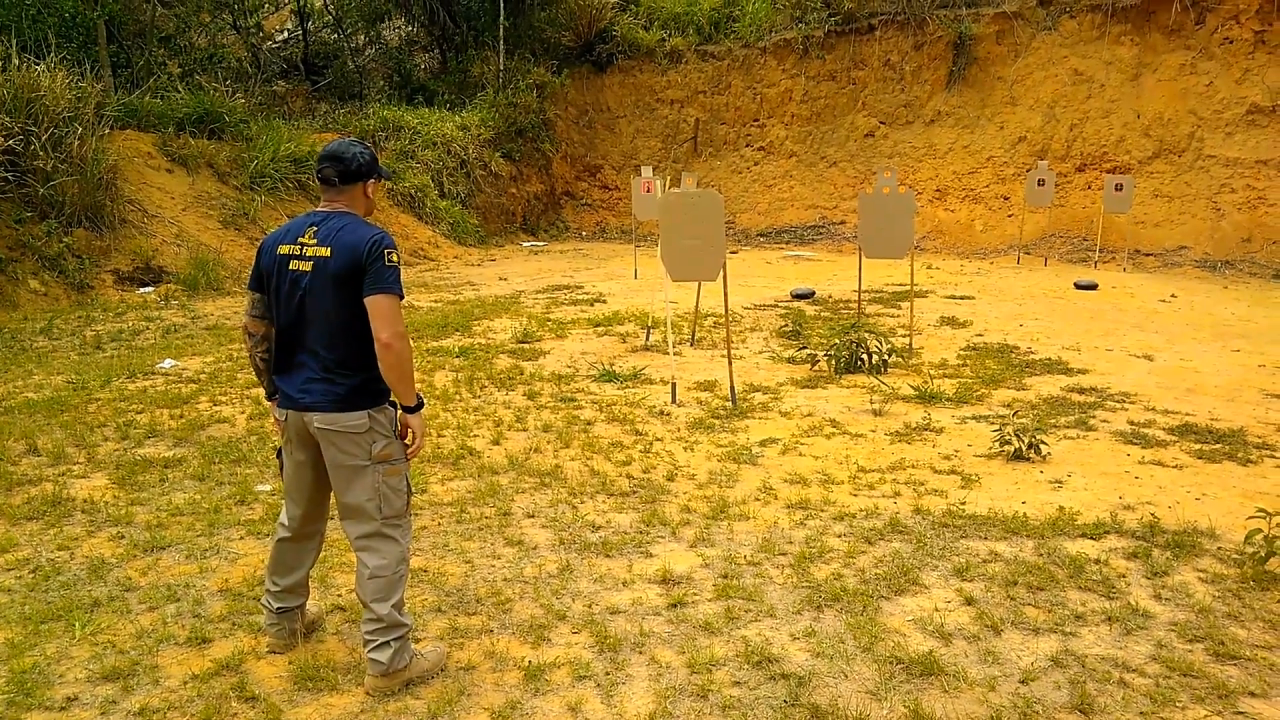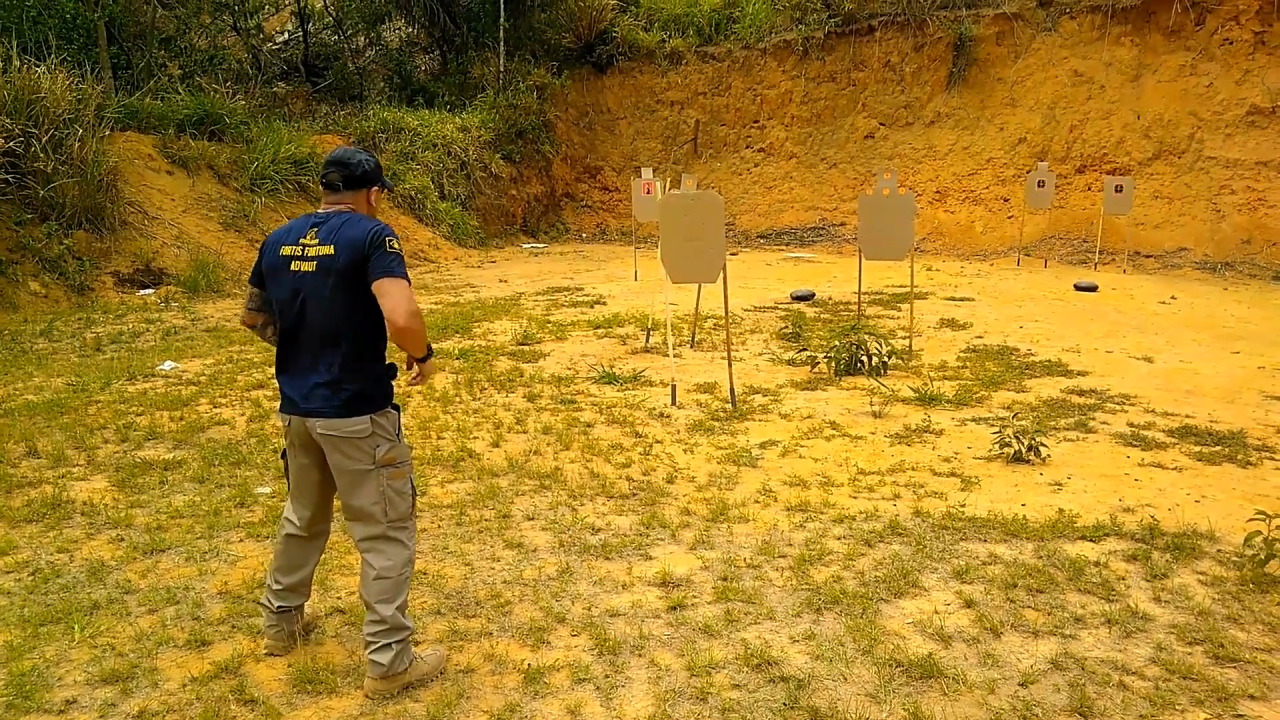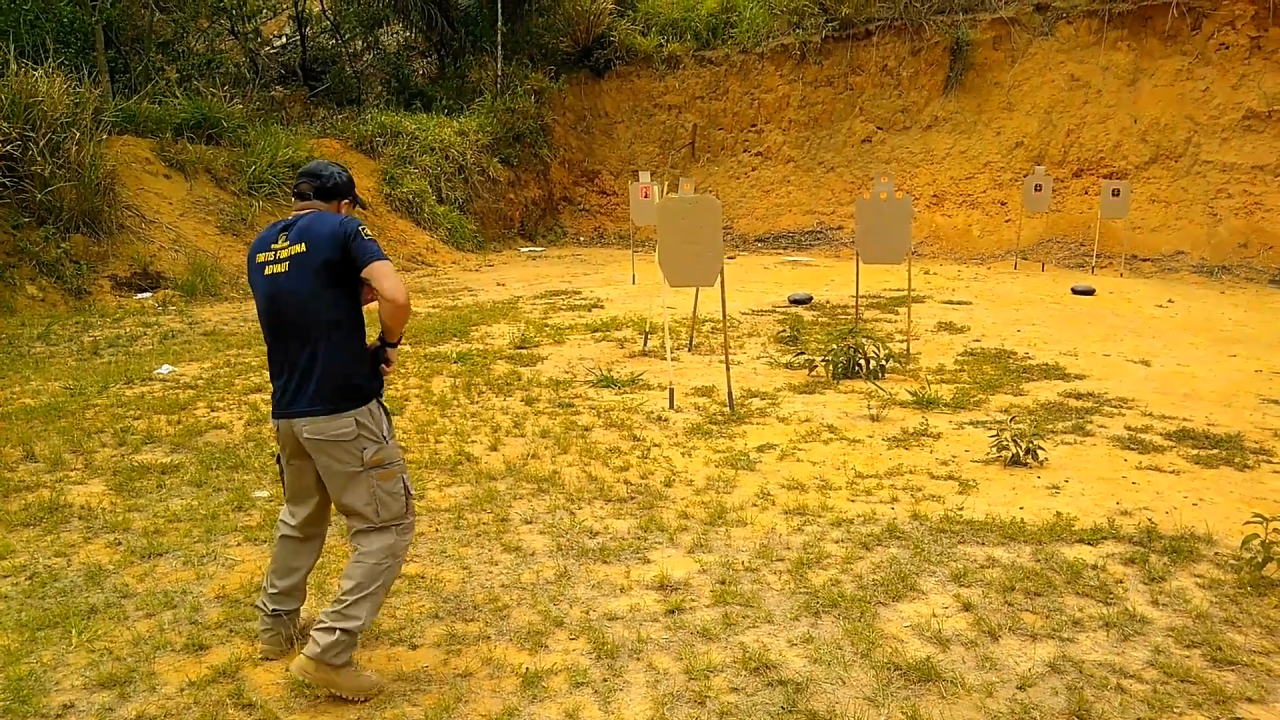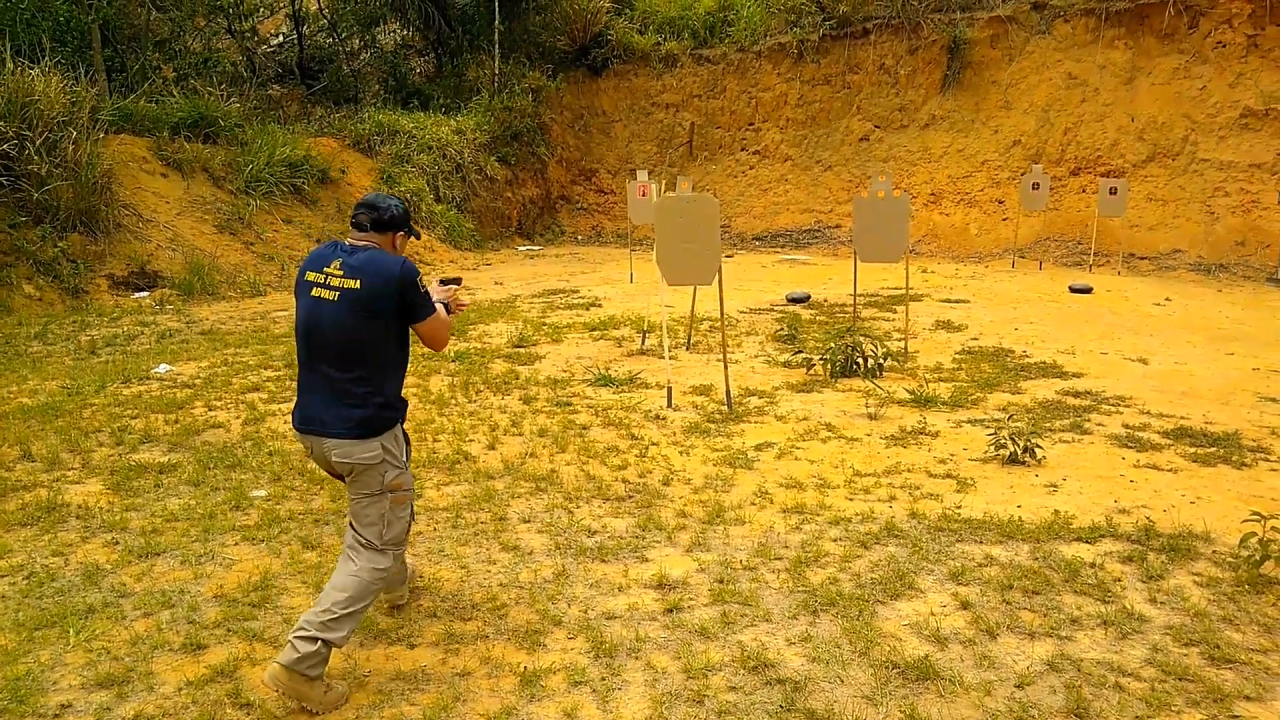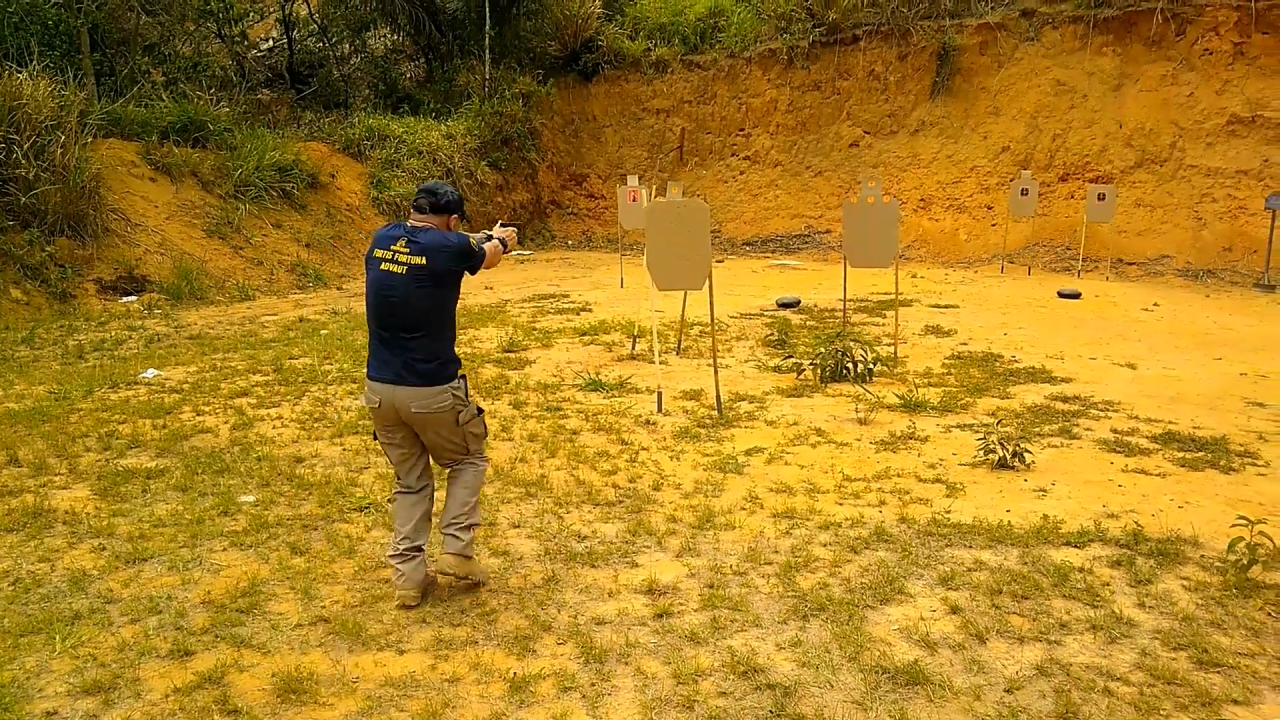
dt=0.4s
person 1, frame 1
left shoulder: (276, 242)
right shoulder: (371, 243)
left elbow: (255, 328)
right elbow: (388, 338)
left wrist: (274, 394)
right wrist: (411, 407)
left hip: (296, 408)
right hip: (354, 413)
left knee: (298, 517)
right knee: (380, 532)
left ankle: (282, 620)
right ankle: (388, 659)
person 1, frame 2
left shoulder: (278, 241)
right shoulder: (371, 236)
left elbow: (254, 316)
right elbow: (402, 318)
right wrist: (422, 354)
left hip: (298, 410)
right hip: (358, 415)
left knee: (303, 518)
right knee: (387, 535)
left ankle: (280, 622)
right ankle: (389, 662)
person 1, frame 3
left shoulder: (260, 247)
right shoulder: (341, 230)
right elbow: (396, 299)
right wrist: (388, 345)
left hip: (288, 413)
right hip: (345, 414)
left knee: (300, 520)
right knee: (385, 526)
left ankle: (276, 625)
right ankle: (328, 652)
person 1, frame 4
left shoulder: (314, 262)
right shoulder: (396, 271)
right elbow: (437, 339)
right wrist: (440, 304)
left hip: (312, 428)
right hip: (366, 433)
left knee: (369, 511)
right knee: (375, 548)
left ankle: (394, 584)
right ankle: (301, 660)
person 1, frame 5
left shoulder: (382, 239)
right shoulder: (451, 247)
right elbow: (488, 259)
left wrist: (483, 240)
right wrist: (501, 240)
left hip: (379, 389)
right hip: (432, 389)
left knee: (410, 483)
right knee: (468, 461)
left ankle: (409, 576)
right ankle: (456, 551)
